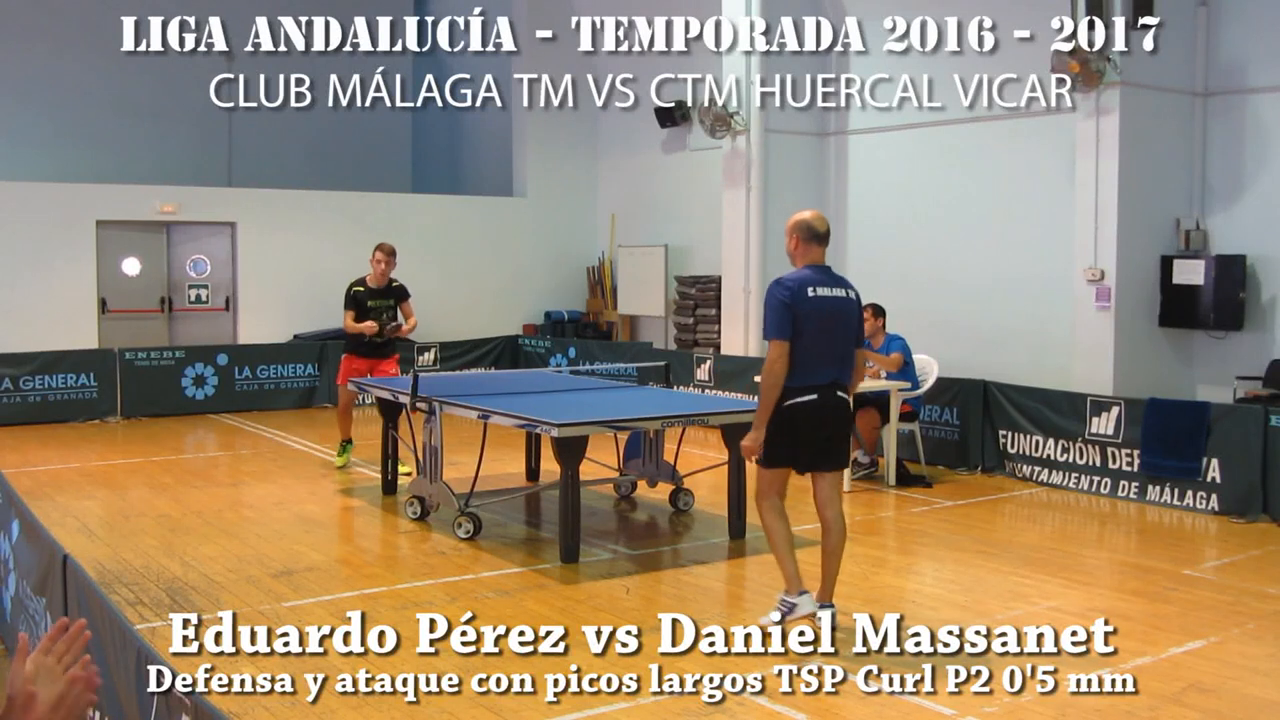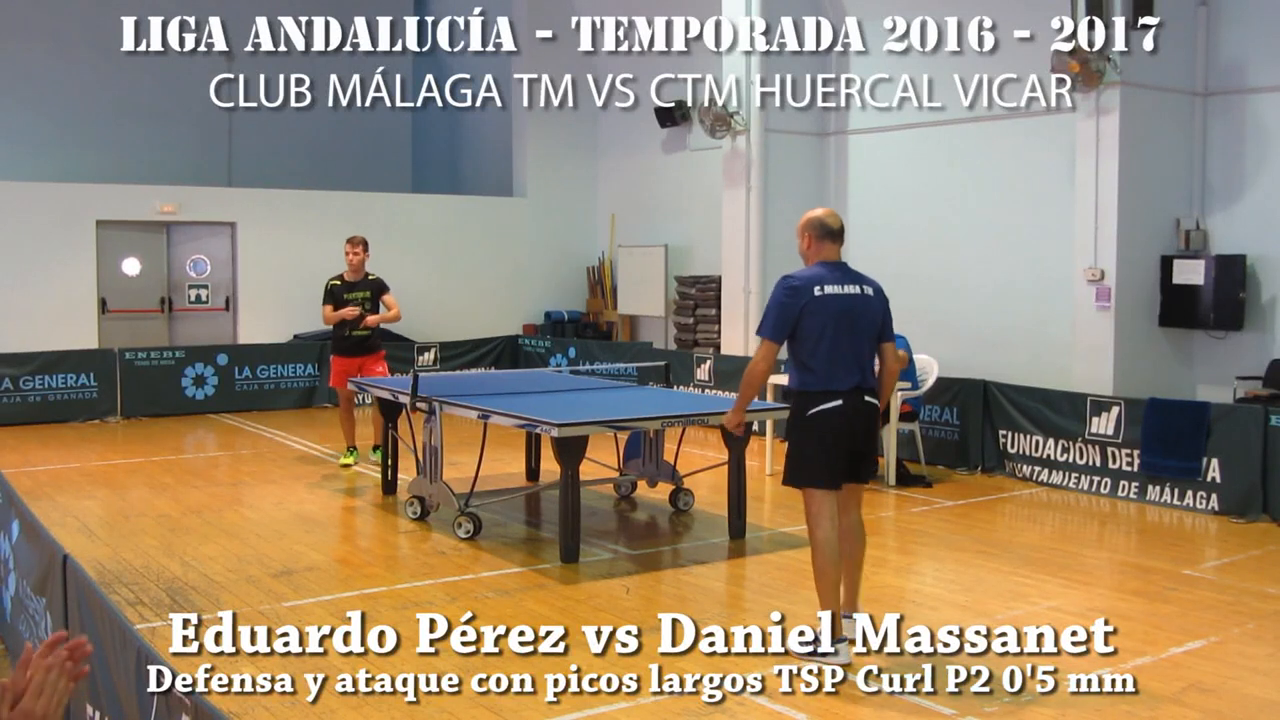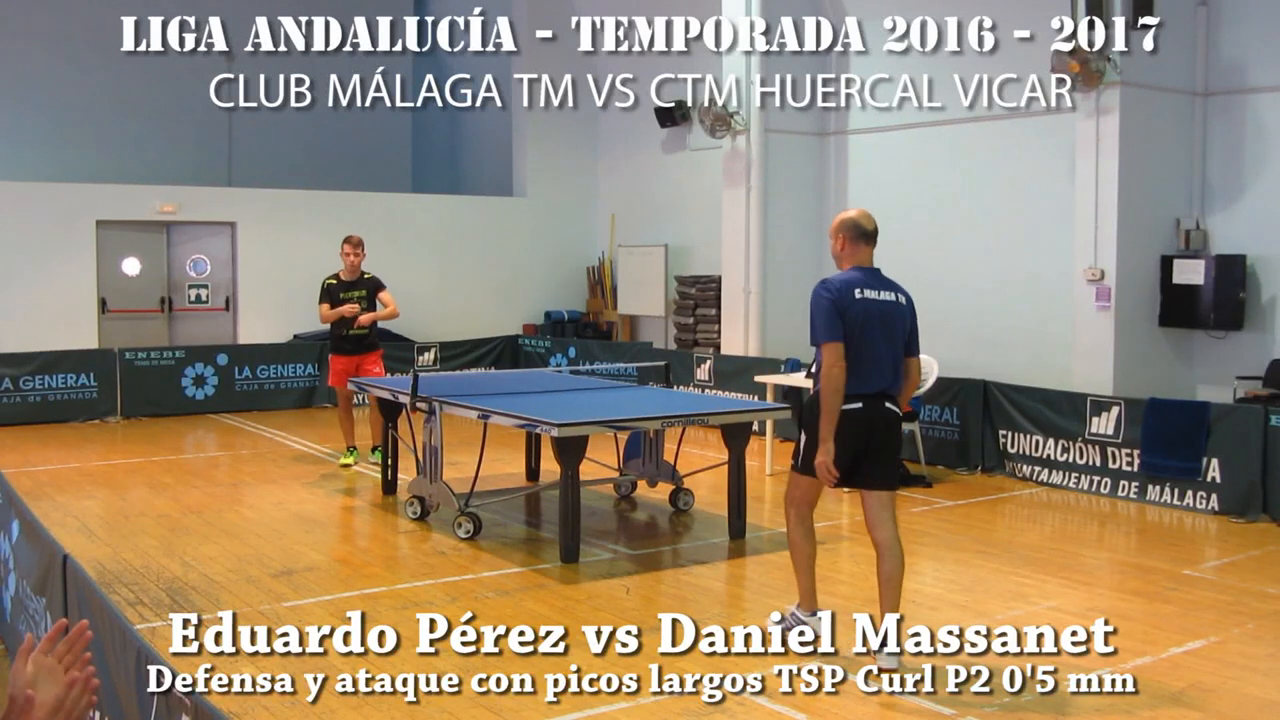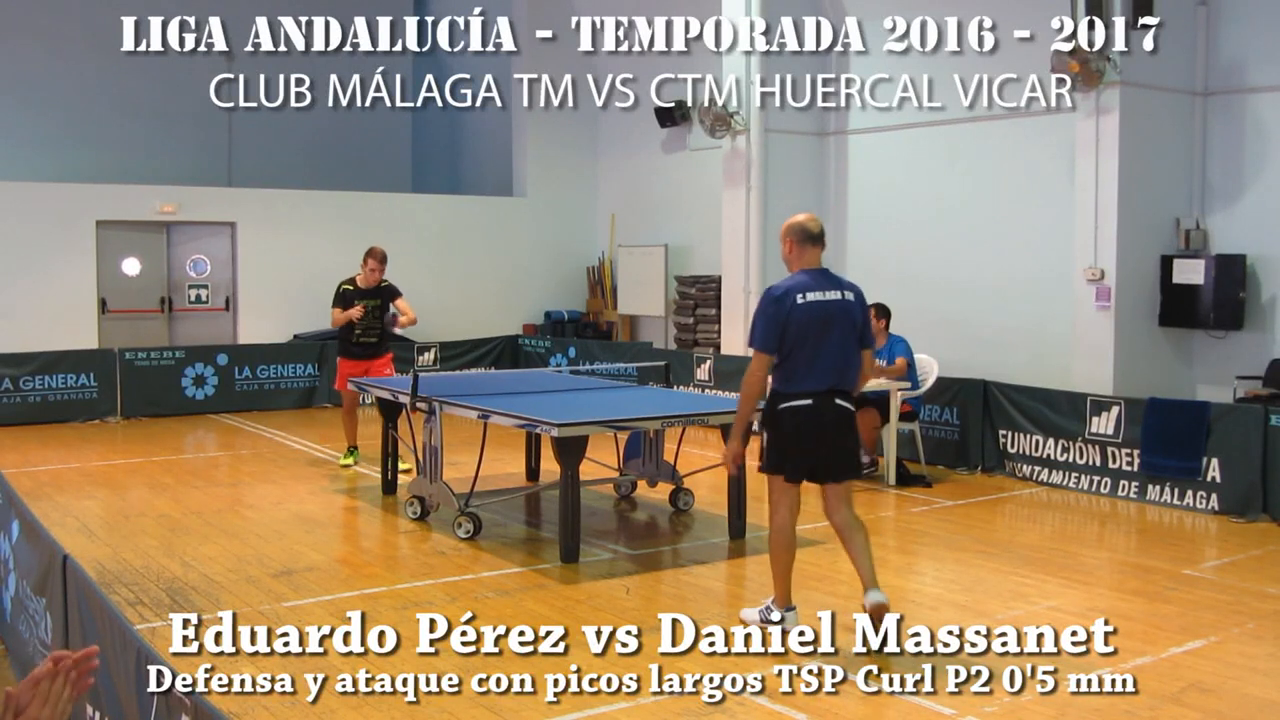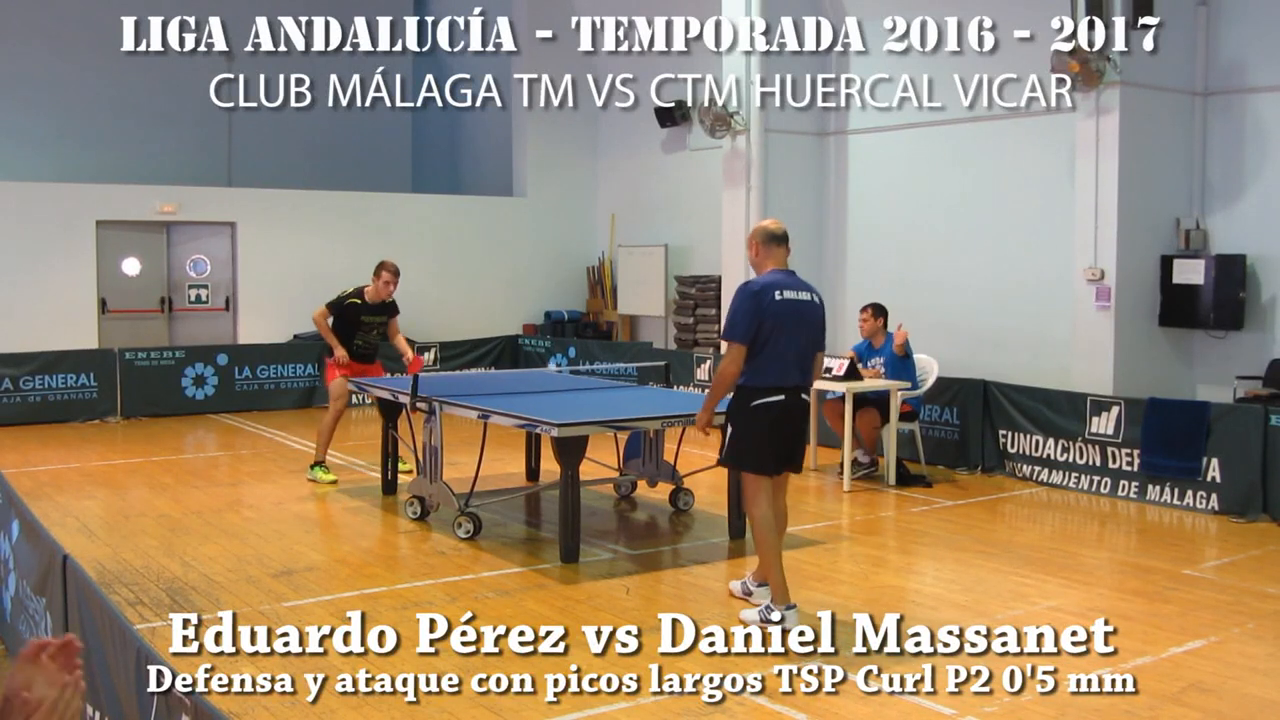
dt=0.5s
person 1, frame 1
left shoulder: (786, 288)
right shoulder: (849, 293)
left elbow: (777, 362)
right elbow: (858, 364)
left wrist: (757, 427)
left hip: (794, 406)
right hip: (835, 407)
left knee: (769, 501)
right knee: (831, 508)
left ankle: (795, 593)
right ankle: (824, 603)
person 1, frame 2
left shoulder: (795, 286)
right shoulder: (872, 290)
left elbow: (764, 361)
right elbow: (891, 364)
left wrist: (738, 409)
left hip: (818, 413)
right hip: (863, 410)
left knee: (823, 524)
right knee: (850, 515)
left ankle: (832, 637)
right ankle: (850, 612)
person 1, frame 3
left shoulder: (832, 290)
right shoulder: (900, 297)
left elbow: (834, 367)
right elbow: (912, 376)
left wrist: (826, 441)
left hip: (841, 415)
right hip: (884, 418)
left knee: (797, 506)
right knee: (884, 529)
left ankle: (806, 609)
person 1, frame 4
left shoulder: (779, 296)
right shoulder: (853, 295)
left elbow: (758, 374)
right elbow: (866, 368)
left wrist: (736, 435)
left hip: (792, 412)
right hip: (839, 412)
left knee: (783, 511)
right knee: (841, 511)
left ankle: (781, 608)
right ankle: (873, 593)
person 1, frame 5
left shoulder: (753, 291)
right shoulder: (812, 296)
left elbow: (733, 364)
right elbow: (816, 367)
left wrist: (707, 408)
left hip: (757, 405)
right hip: (796, 406)
left knee: (759, 505)
right knee: (776, 498)
left ankle: (780, 604)
right ankle: (760, 580)
person 2, frame 1
left shoulder: (398, 289)
right shoulder: (355, 289)
left elbow: (411, 318)
right elbow: (347, 325)
left wrist: (407, 328)
right wrist: (362, 327)
left hip: (385, 356)
right hip: (355, 355)
right knee: (345, 404)
right ankle: (345, 443)
person 2, frame 2
left shoulder: (376, 283)
right shoulder: (333, 285)
left elbow: (396, 313)
right elbow: (326, 318)
left wrist: (378, 318)
right wrist: (342, 313)
left hip: (372, 352)
right hip: (343, 354)
right knee: (345, 402)
left ankle: (378, 448)
right ankle: (351, 449)
person 2, frame 3
left shoulder: (372, 281)
right shoulder: (330, 284)
left elbow: (394, 310)
right elbow: (323, 317)
left wrist: (371, 316)
right wrist: (341, 311)
left hip: (369, 351)
right hip: (341, 353)
left knee: (377, 399)
right knee: (344, 401)
left ankle: (377, 449)
right ankle: (351, 449)
person 2, frame 4
left shoulder: (388, 289)
right shoulder: (345, 288)
left elbow: (412, 316)
right elbow: (334, 321)
left wrist: (404, 320)
right wrist: (349, 314)
left hip: (379, 355)
right hip: (350, 356)
right knee: (349, 405)
right ankle: (352, 449)
person 2, frame 5
left shoulder: (389, 305)
right shoulder: (350, 299)
left elbow: (395, 334)
right elbow: (318, 317)
left wrist: (407, 351)
right wrist: (337, 347)
left hip: (369, 362)
right hip: (341, 360)
right knee: (338, 405)
right ankle: (318, 465)
